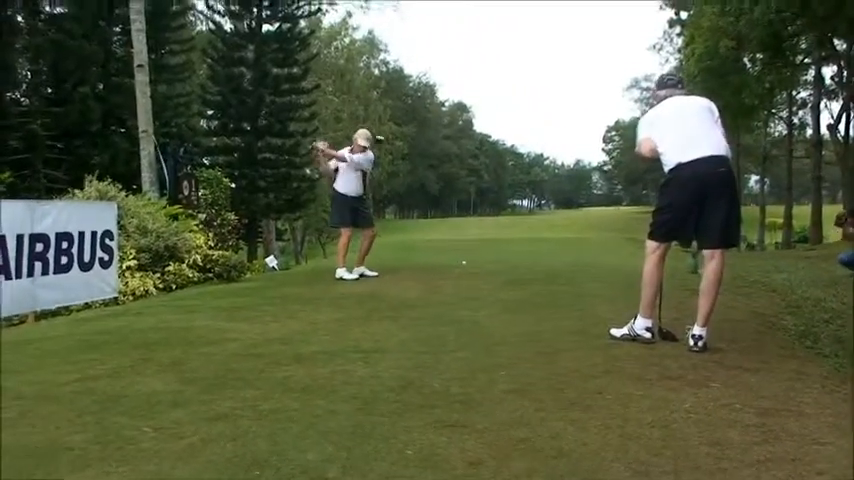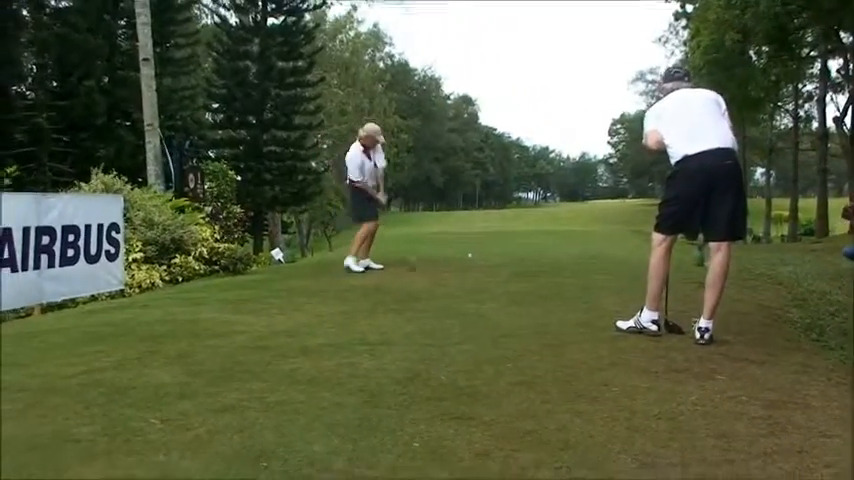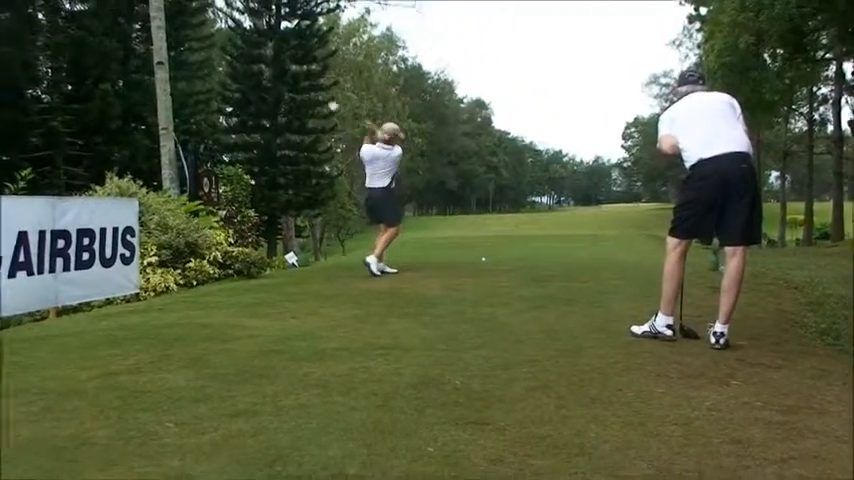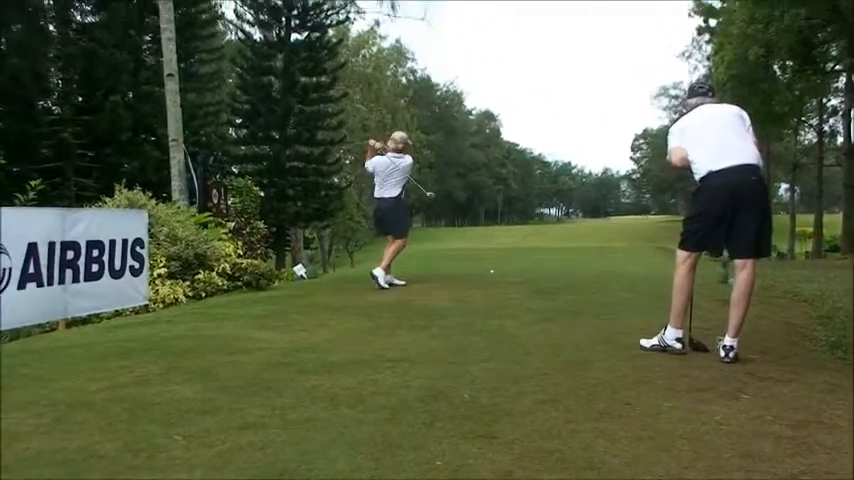
dt=0.3s
person 1, frame 1
left shoulder: (650, 116)
right shoulder: (705, 103)
left elbow: (647, 150)
right elbow: (723, 140)
left hip: (683, 173)
right hip: (720, 169)
left knee: (655, 246)
right knee: (714, 252)
left ankle: (643, 325)
right ankle: (699, 333)
person 1, frame 2
left shoulder: (657, 108)
right shoulder: (712, 96)
left elbow: (653, 142)
right elbow: (730, 133)
left hip: (690, 166)
right hip: (726, 161)
left knee: (661, 239)
right knee: (721, 245)
left ankle: (649, 318)
right ankle: (705, 326)
person 1, frame 3
left shoulder: (671, 112)
right shoulder: (726, 99)
left elbow: (668, 147)
right elbow: (745, 136)
left hip: (705, 170)
right hip: (741, 166)
left knee: (676, 244)
right knee: (736, 250)
left ankle: (664, 322)
right ankle: (720, 331)
person 1, frame 4
left shoulder: (681, 124)
right shoulder: (736, 111)
left elbow: (678, 159)
right elbow: (755, 148)
left hip: (714, 183)
right hip: (751, 178)
left knee: (686, 257)
right knee: (746, 263)
left ankle: (673, 336)
right ankle: (729, 344)
person 2, frame 1
left shoulder: (368, 156)
right shoulder: (342, 152)
left elbow: (346, 159)
right elbow: (329, 171)
left wrist: (324, 151)
right wrist: (322, 156)
left hip: (359, 199)
right hip: (341, 198)
left knee: (370, 232)
right knee: (347, 233)
left ankle: (359, 267)
right ankle: (341, 269)
person 2, frame 2
left shoulder: (376, 147)
right shoulder: (353, 155)
left elbow: (380, 169)
right elbow: (358, 182)
left wrist: (381, 190)
right wrist: (376, 195)
left hip: (371, 191)
right hip: (359, 192)
left knee: (374, 225)
right knee: (368, 225)
left ankle: (364, 260)
right ankle: (350, 259)
person 2, frame 3
left shoulder: (368, 150)
right shoulder: (397, 153)
left wrist: (371, 133)
right wrist: (375, 131)
left hip: (371, 193)
right hip: (386, 194)
left knee: (383, 228)
right knee: (393, 229)
left ankle: (379, 264)
right ankle: (373, 258)
person 2, frame 4
left shoulder: (378, 161)
right shoulder: (408, 162)
left elbow: (368, 166)
left wrist: (372, 148)
right wrist: (382, 147)
left hip: (380, 204)
right hip: (395, 204)
left knee: (391, 240)
right knee: (400, 241)
left ankle: (387, 276)
right ankle: (380, 270)
